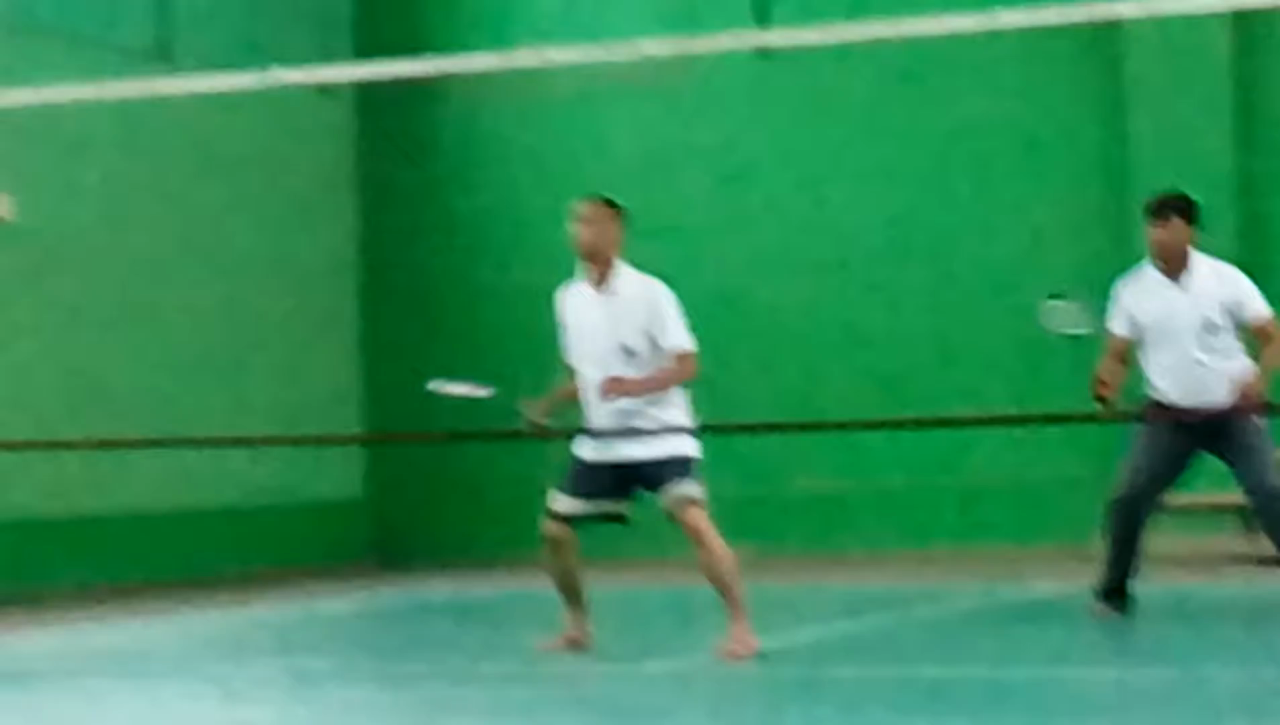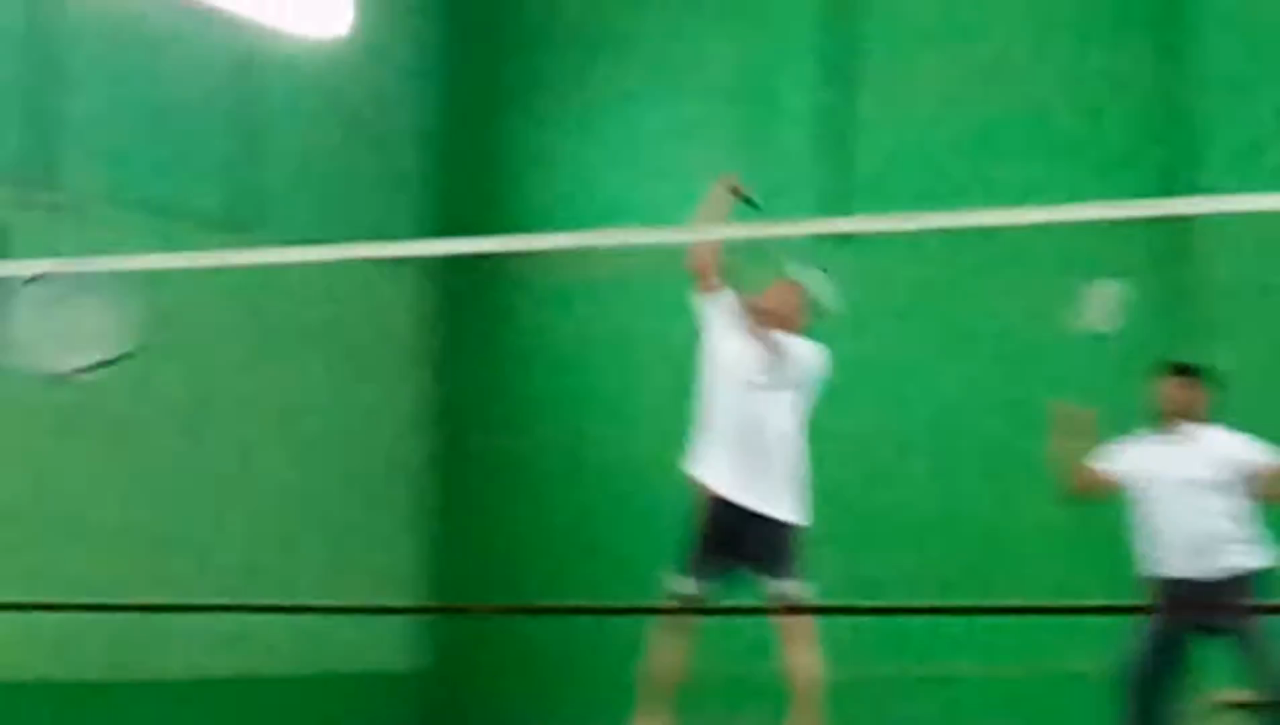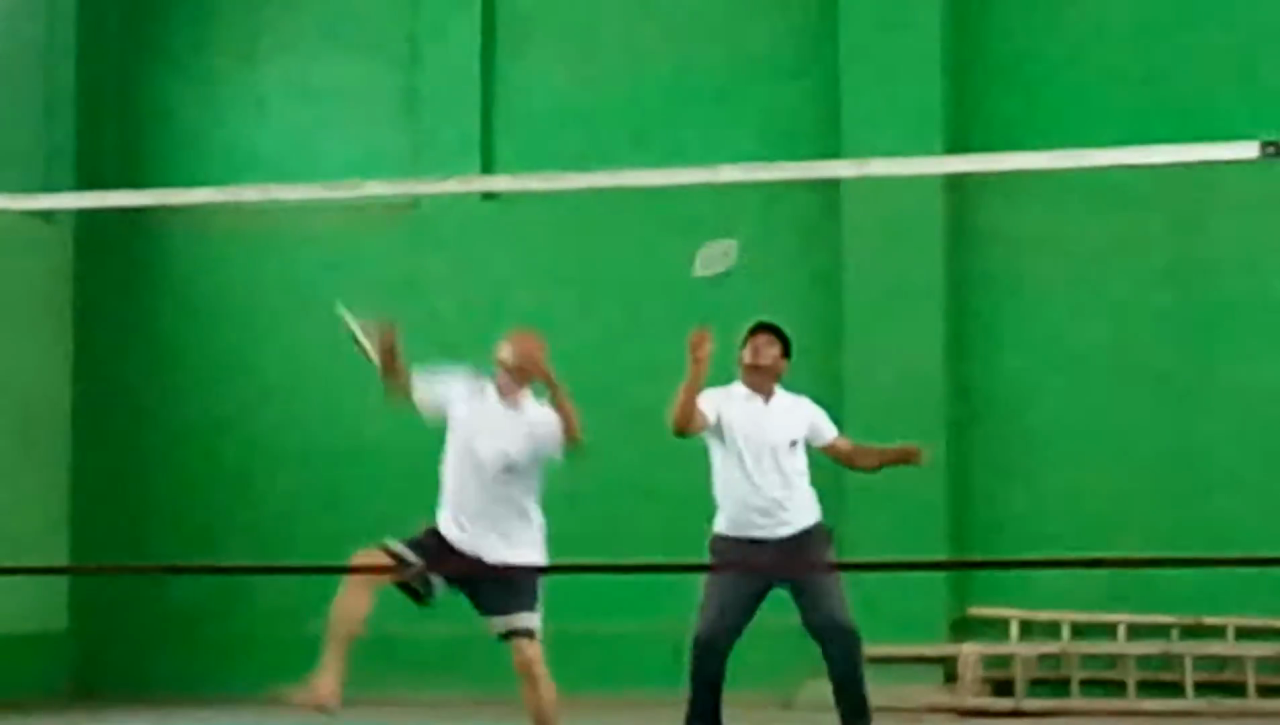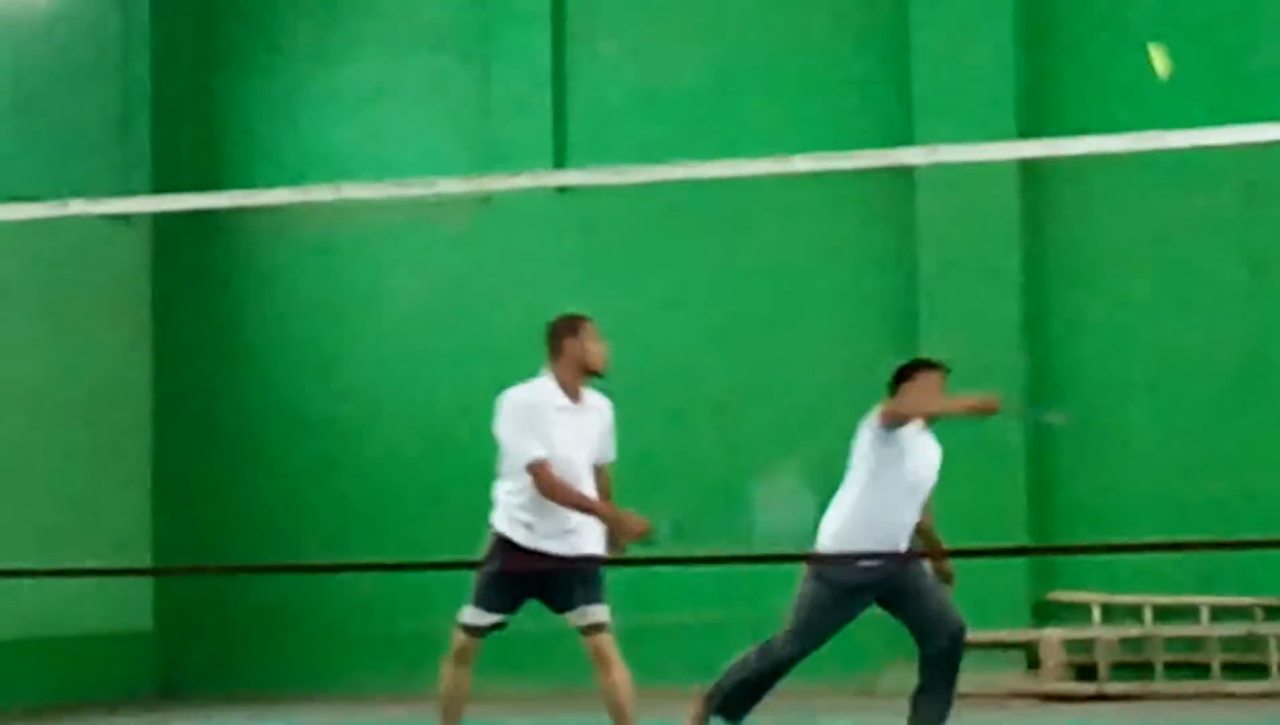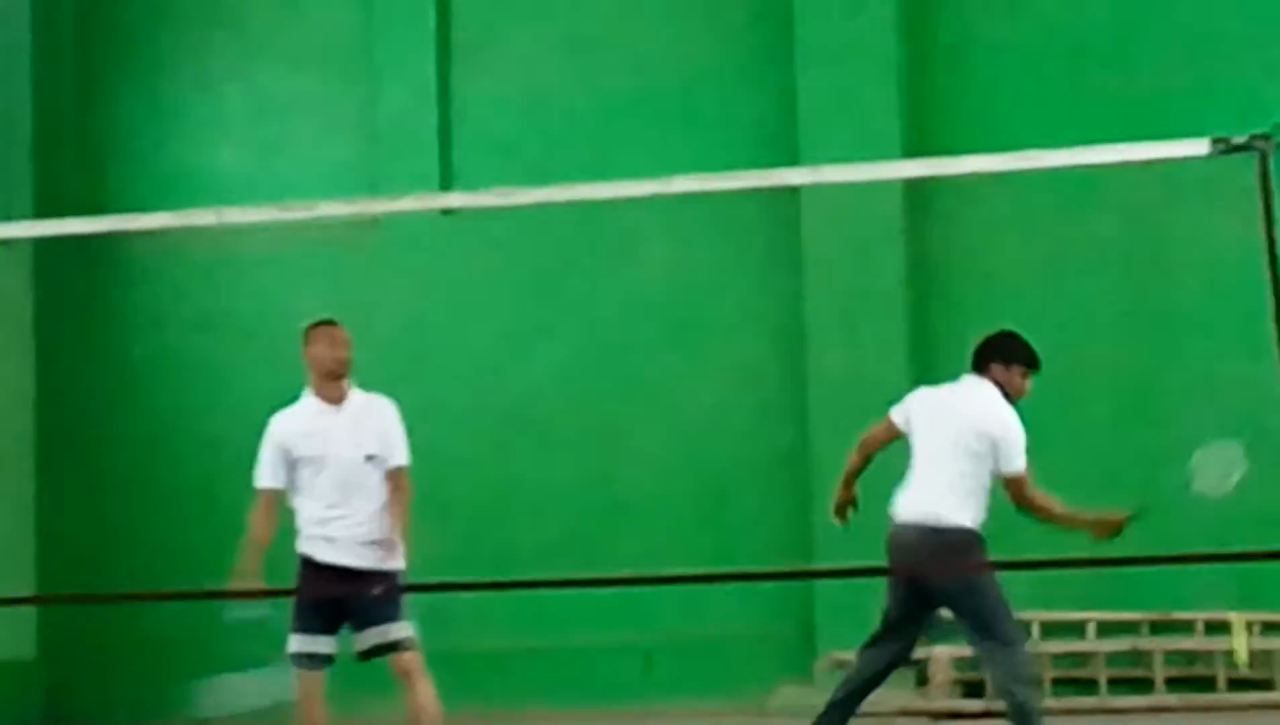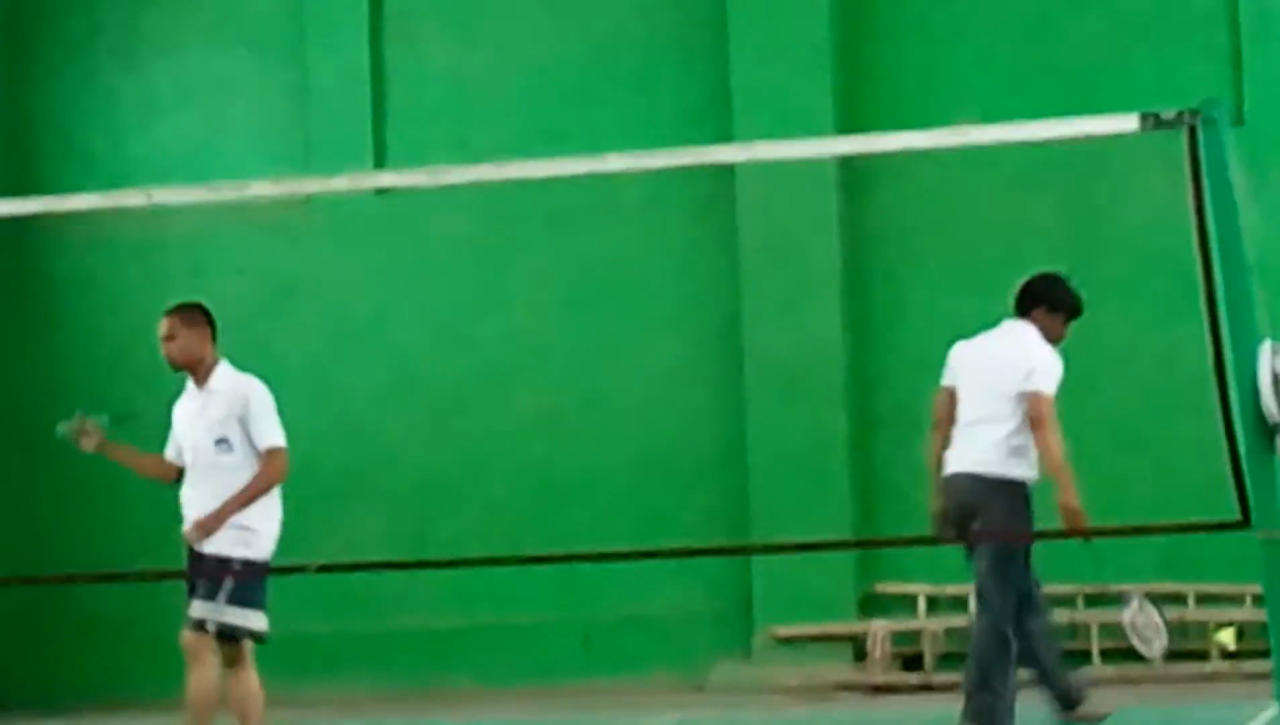
dt=0.4s
person 1, frame 1
left shoulder: (650, 293)
right shoulder: (567, 298)
left elbow: (686, 366)
left wrist: (637, 385)
right wrist: (549, 403)
left hip: (661, 436)
right hip: (601, 441)
left knee: (694, 522)
right knee: (554, 529)
left ankle: (739, 624)
right ankle: (578, 620)
person 1, frame 2
left shoulder: (808, 356)
right shoulder: (724, 325)
left elbow: (779, 352)
right elbow: (700, 259)
right wrist: (720, 197)
left hip: (774, 504)
right hip: (720, 496)
left knee: (793, 623)
right knee: (678, 614)
person 1, frame 3
left shoulder: (541, 421)
right shoulder: (464, 389)
left elbow: (573, 439)
right elbow: (402, 388)
left wrist: (551, 379)
right wrist: (389, 353)
left hip: (512, 558)
right hip: (451, 541)
left knee: (527, 661)
right knee: (366, 567)
right ankle: (327, 684)
person 1, frame 4
left shoulder: (600, 408)
right shoulder: (519, 403)
right elbow: (546, 483)
left wrist: (614, 528)
right wrist: (615, 518)
left hip: (576, 549)
right hip: (518, 543)
left knee: (603, 649)
right knee: (462, 646)
person 1, frame 5
left shoulder: (380, 410)
right shoulder: (284, 426)
left elbow: (398, 482)
right elbow: (265, 506)
left wrist: (395, 537)
right wrist: (249, 571)
left hip: (375, 563)
right hip: (319, 562)
left knee: (407, 666)
right knee: (307, 677)
person 1, frame 6
left shoulder: (247, 391)
right shoulder: (183, 403)
left elbow: (276, 466)
right elbow: (169, 471)
left wrist: (220, 514)
right wrist: (103, 445)
left hip: (237, 543)
right hip: (206, 544)
left knee: (196, 643)
right knee: (233, 652)
person 2, frame 1
left shoulder: (1227, 280)
right shoulder: (1130, 289)
right elbow: (1116, 355)
right wrist: (1107, 379)
left hip: (1233, 411)
right hip: (1170, 413)
right knee: (1128, 501)
right ankle: (1114, 589)
person 2, frame 2
left shoulder: (1229, 445)
right shoulder: (1133, 453)
right elbow: (1080, 485)
right wrist: (1067, 434)
left hip: (1233, 581)
right hip: (1175, 588)
right knee: (1146, 681)
person 2, frame 3
left shoulder: (803, 410)
right shoulder: (716, 401)
left elbow: (851, 454)
right elbow: (681, 425)
left wrist: (897, 454)
right wrist: (696, 369)
left hip: (802, 541)
right hip: (738, 546)
left knee: (840, 633)
right knee: (711, 639)
person 2, frame 4
left shoulder: (931, 448)
right shoulder: (886, 420)
right elbow: (897, 412)
left wrist: (938, 554)
right wrist: (969, 405)
left hip: (893, 562)
right hip: (843, 562)
left knee: (947, 632)
right knee: (789, 649)
person 2, frame 5
left shoulder: (927, 398)
right shoulder: (1002, 419)
left elbow: (867, 444)
right elbow: (1025, 498)
left wrist: (844, 489)
right wrist: (1089, 523)
left hip: (905, 535)
right hip: (950, 540)
left knee: (891, 642)
right knee: (1002, 643)
person 2, frame 6
left shoulder: (966, 348)
right shoulder: (1040, 355)
left elbow: (940, 425)
right elbow: (1041, 423)
left wrist: (938, 495)
right wrist: (1068, 491)
left hip: (959, 483)
right hip: (997, 485)
left knee: (1021, 603)
right knee: (998, 614)
